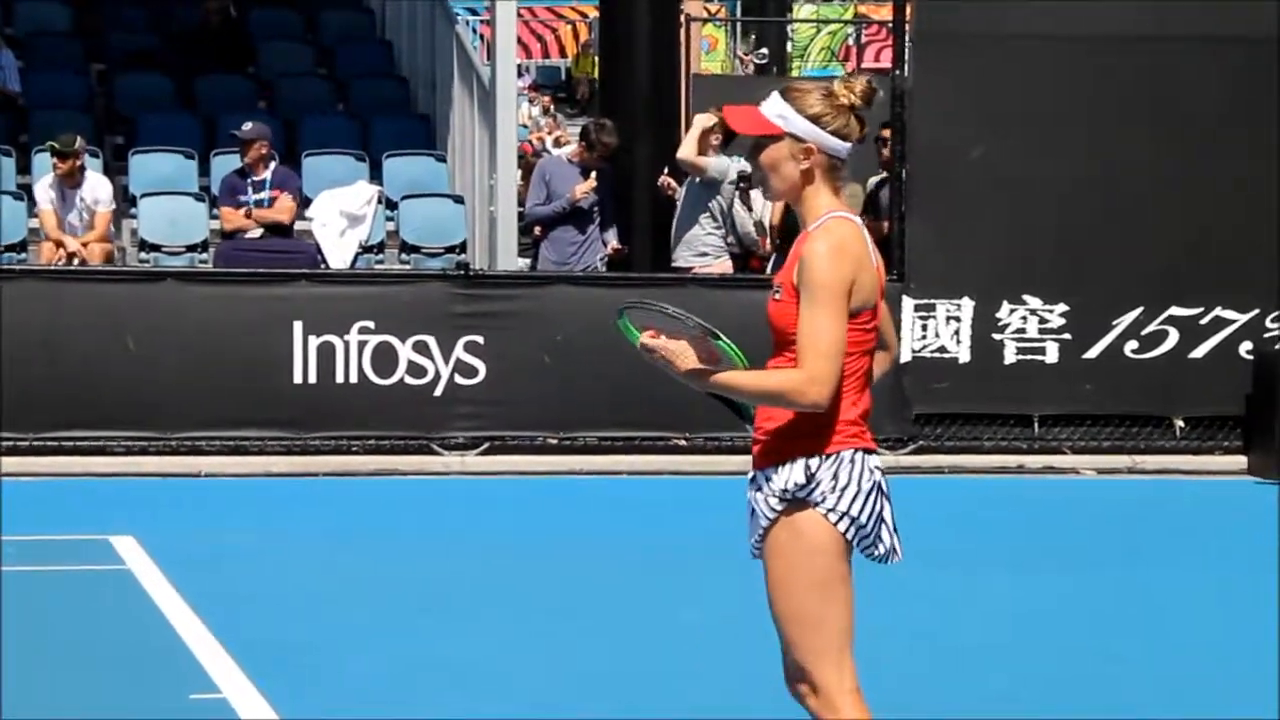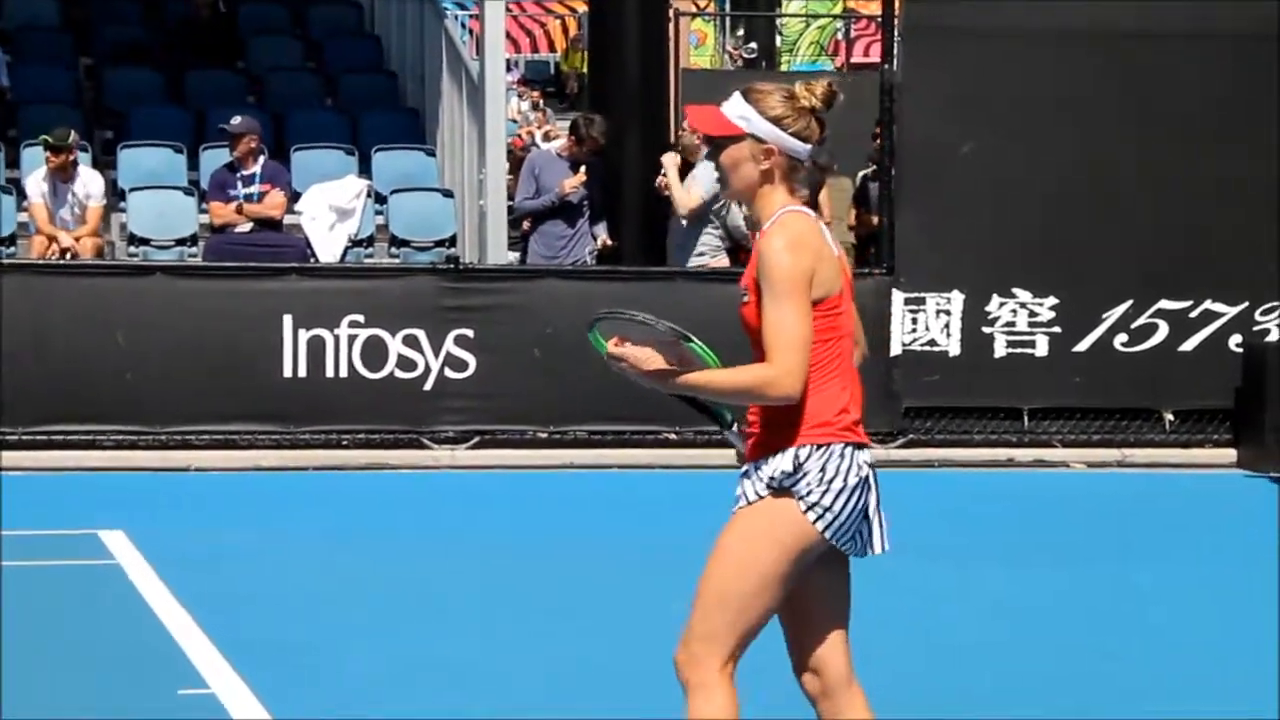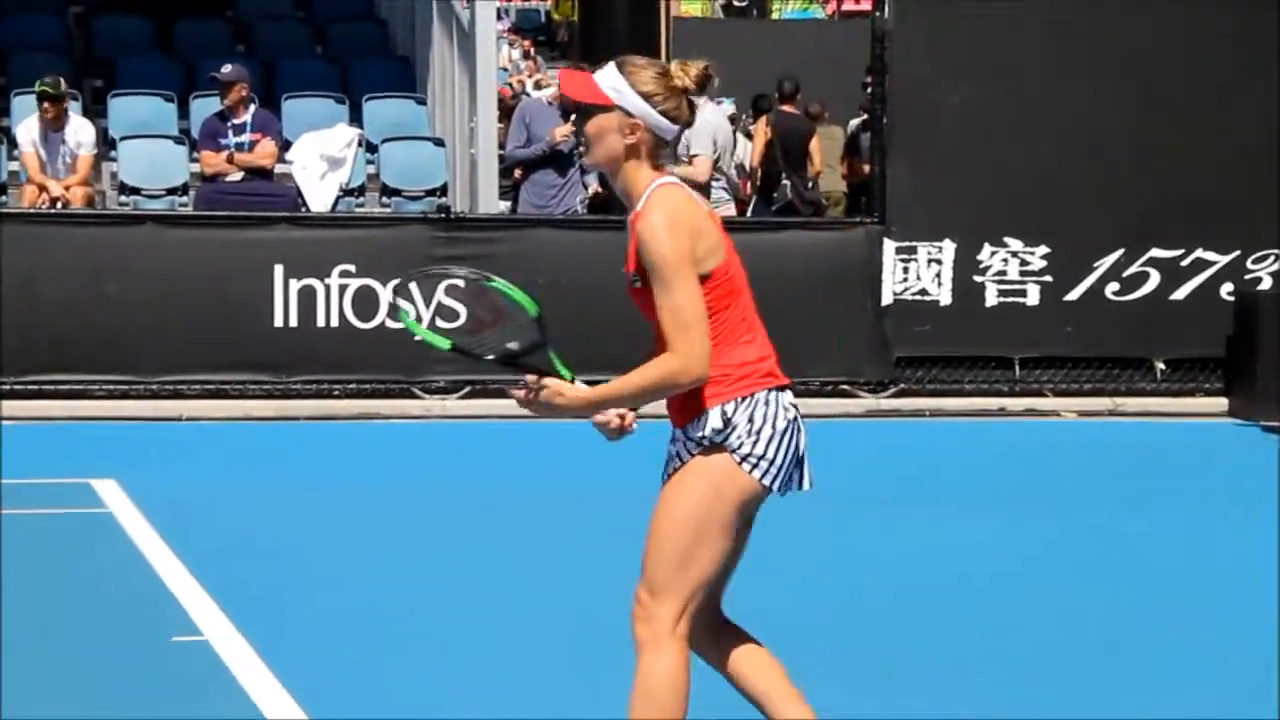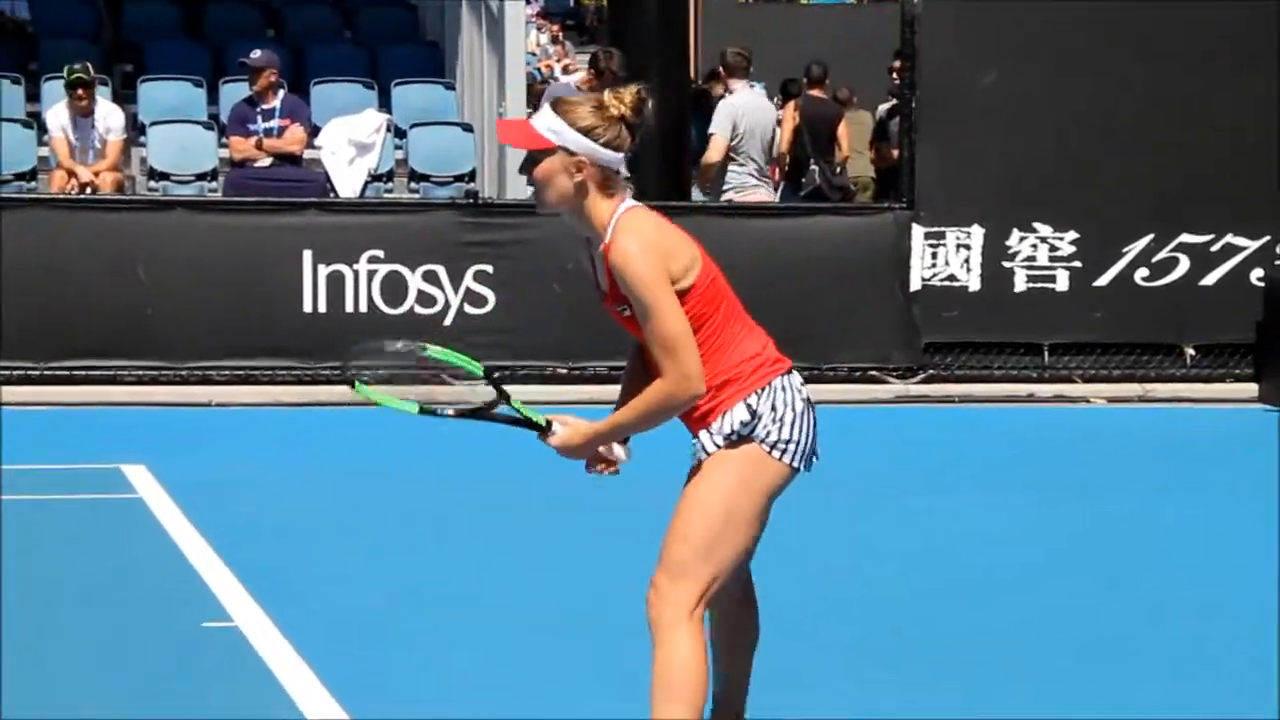
dt=0.4s
person 1, frame 1
left shoulder: (825, 246)
right shoulder: (841, 236)
left elbow: (812, 386)
right elbow: (884, 349)
left wrist: (699, 372)
left hip: (813, 478)
right hip: (814, 473)
person 1, frame 2
left shoulder: (784, 241)
right shoulder: (805, 233)
left elbow: (783, 378)
right elbow: (851, 351)
left wrist: (670, 376)
left hip: (802, 469)
right hip: (818, 467)
left knee: (701, 661)
person 1, frame 3
left shoulder: (660, 220)
right shoulder: (658, 205)
left elbow: (689, 364)
left wrist: (581, 401)
right wrist: (621, 401)
left hip: (731, 423)
right hip: (733, 421)
left knee: (656, 620)
right knee: (692, 618)
person 1, frame 4
left shoulder: (631, 246)
right shoulder: (607, 240)
left elbow: (684, 382)
left wrist: (592, 435)
right wrist: (612, 431)
left hip: (755, 416)
right hip: (740, 416)
left knee: (674, 601)
right knee: (722, 582)
